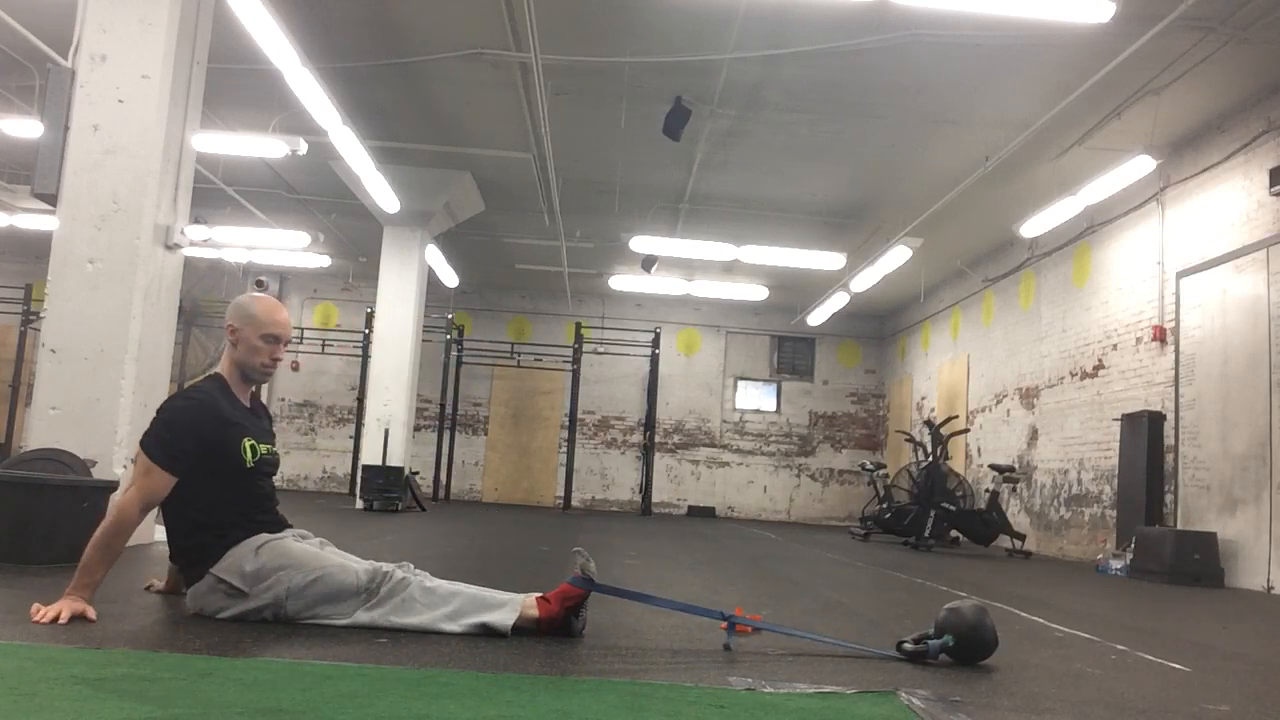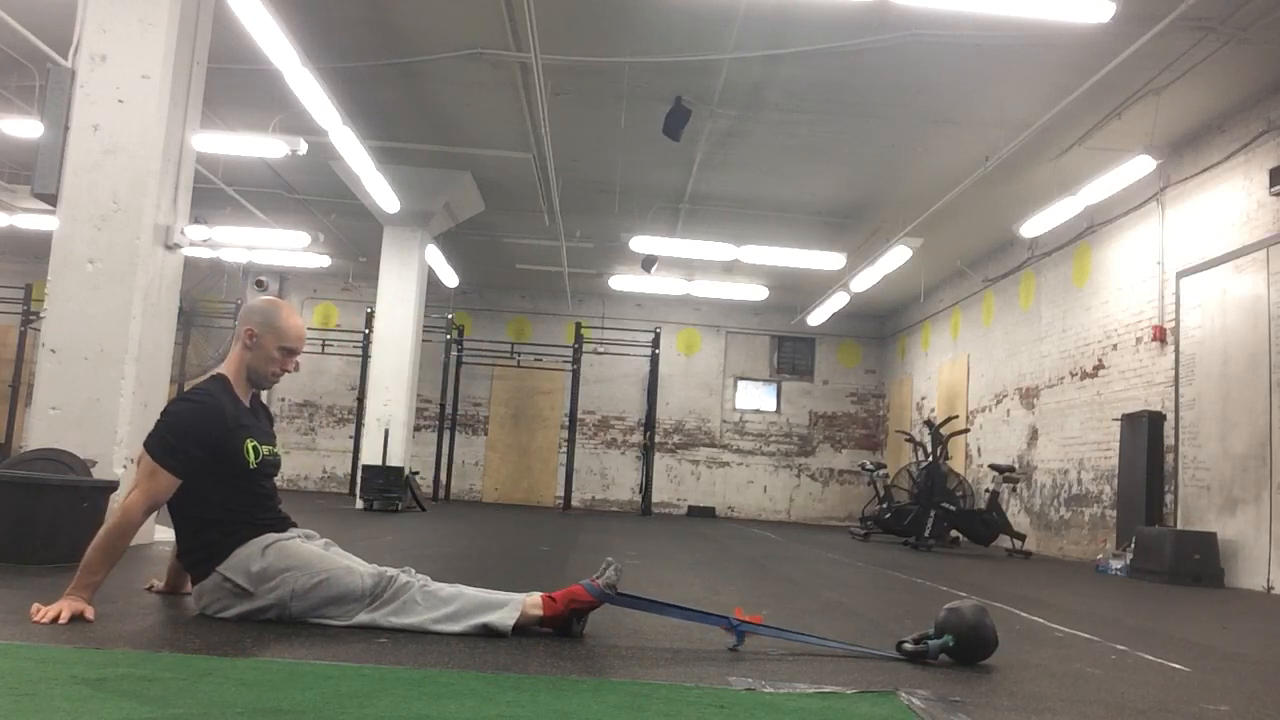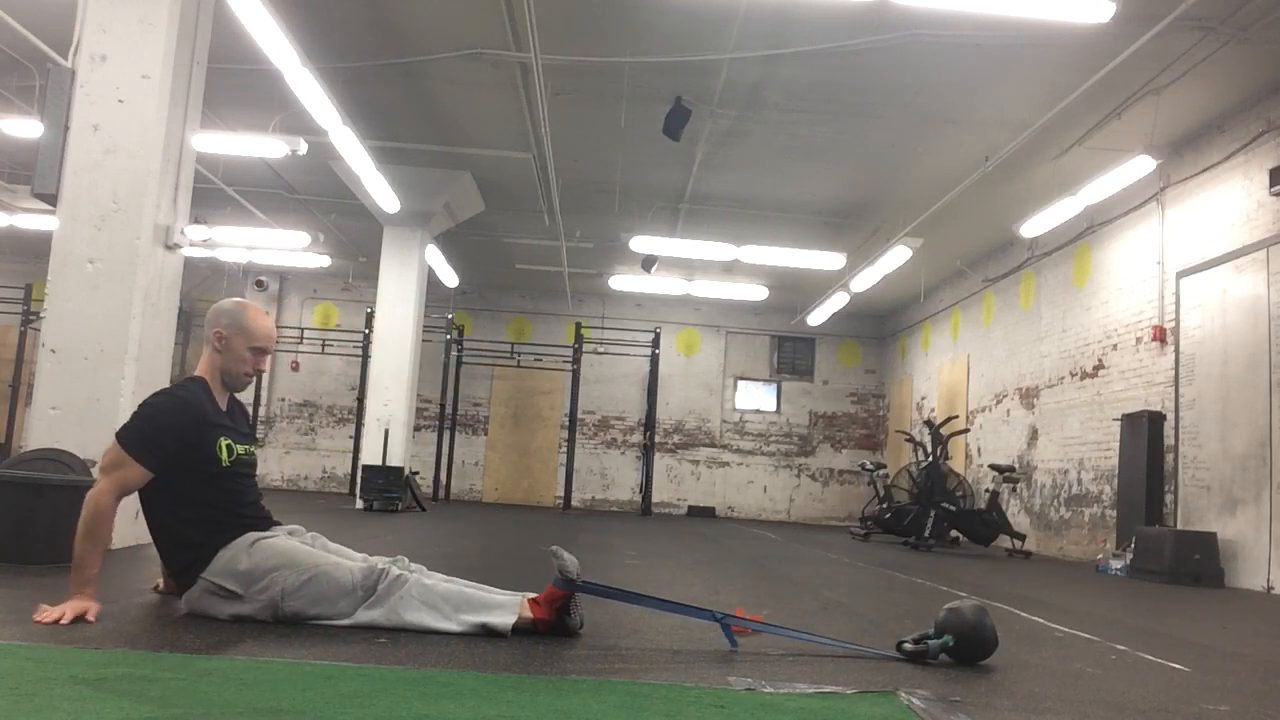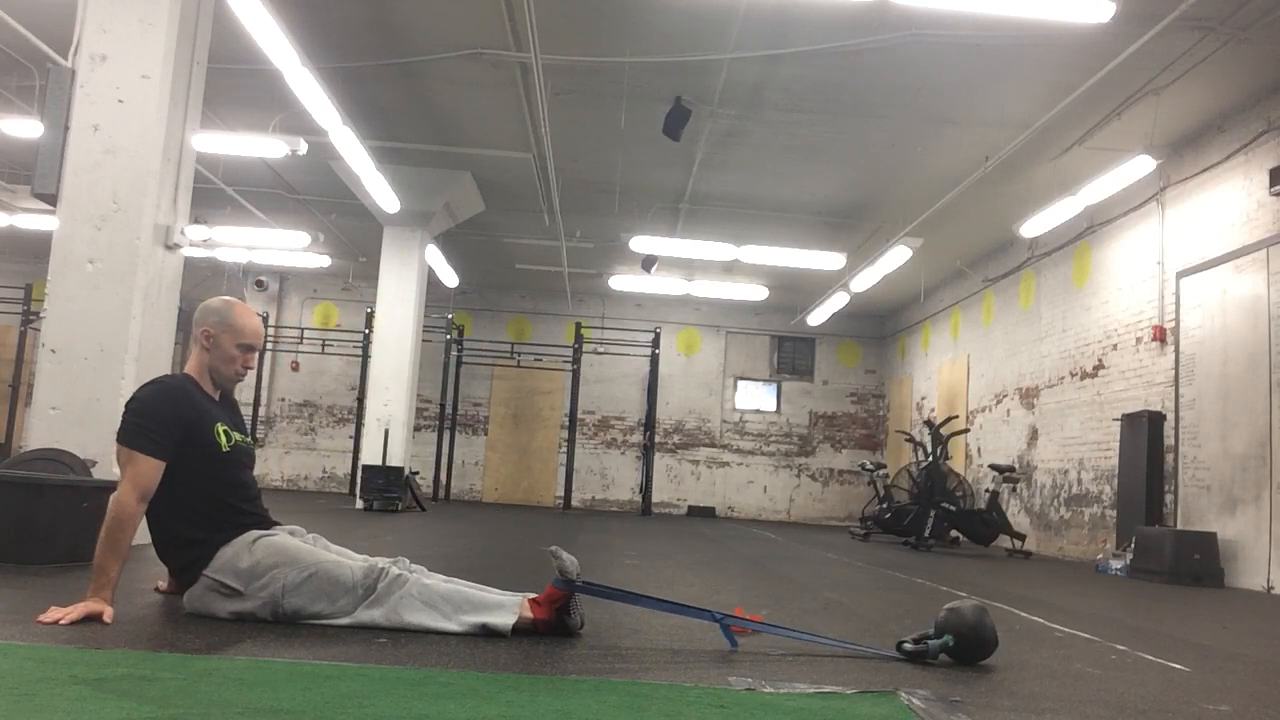
dt=0.7s
person 1, frame 1
left shoulder: (256, 412)
right shoulder: (192, 410)
right elbow: (133, 505)
left wrist: (177, 579)
right wrist: (78, 594)
left hip: (280, 545)
right hip: (232, 569)
left knee: (391, 580)
right knee: (381, 589)
left ankle: (535, 610)
right ankle: (539, 611)
person 1, frame 2
left shoulder: (256, 412)
right shoulder: (199, 411)
right elbow: (138, 504)
left wrist: (175, 580)
right wrist: (78, 594)
left hip: (288, 544)
right hip: (239, 568)
left knee: (392, 585)
right knee: (387, 593)
left ankle: (542, 607)
right ankle: (546, 608)
person 1, frame 3
left shoulder: (233, 411)
right shoulder: (174, 409)
right elbow: (104, 494)
left wrist: (176, 576)
right wrist: (83, 592)
left hip: (270, 540)
right hip: (225, 566)
left knee: (392, 573)
right knee: (377, 587)
left ankle: (531, 607)
right ankle: (533, 613)
person 1, frame 4
left shoulder: (225, 405)
right shoulder: (163, 400)
right elbow: (131, 499)
left wrist: (183, 576)
right wrist: (99, 596)
left hip: (271, 539)
right hip: (226, 564)
left knee: (392, 574)
right knee: (378, 587)
left ankle: (530, 607)
right ankle: (533, 612)
